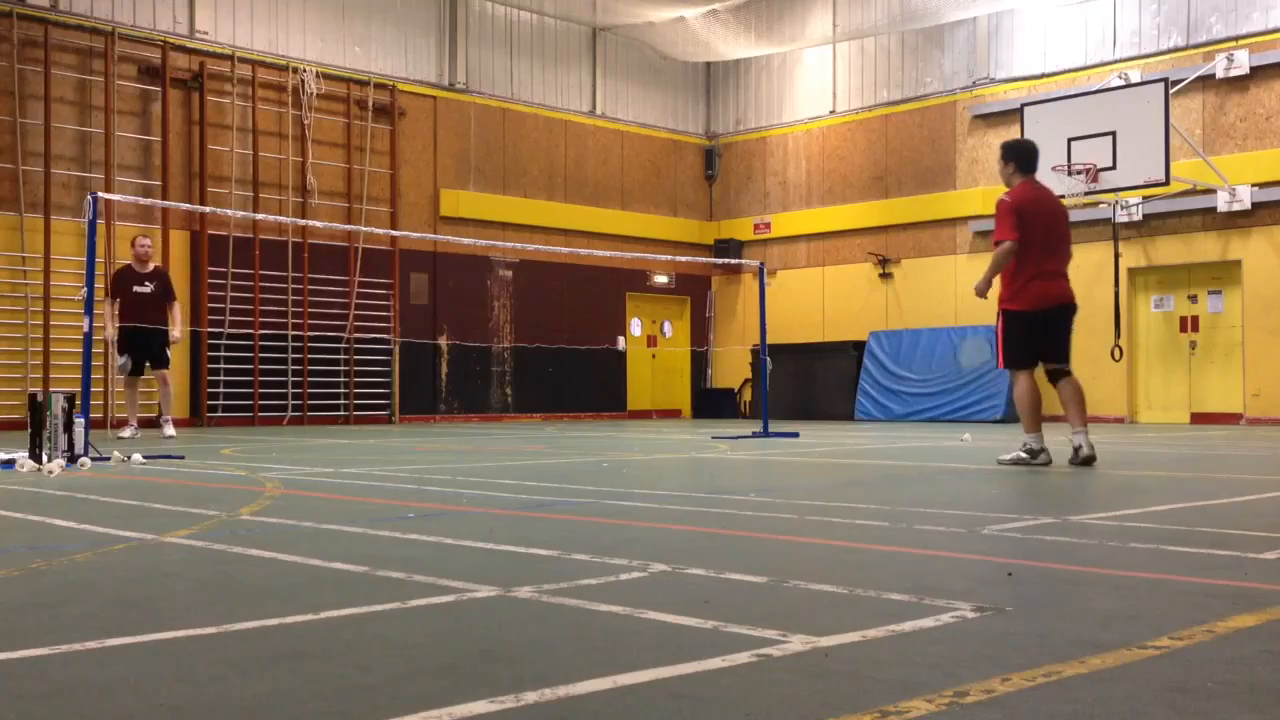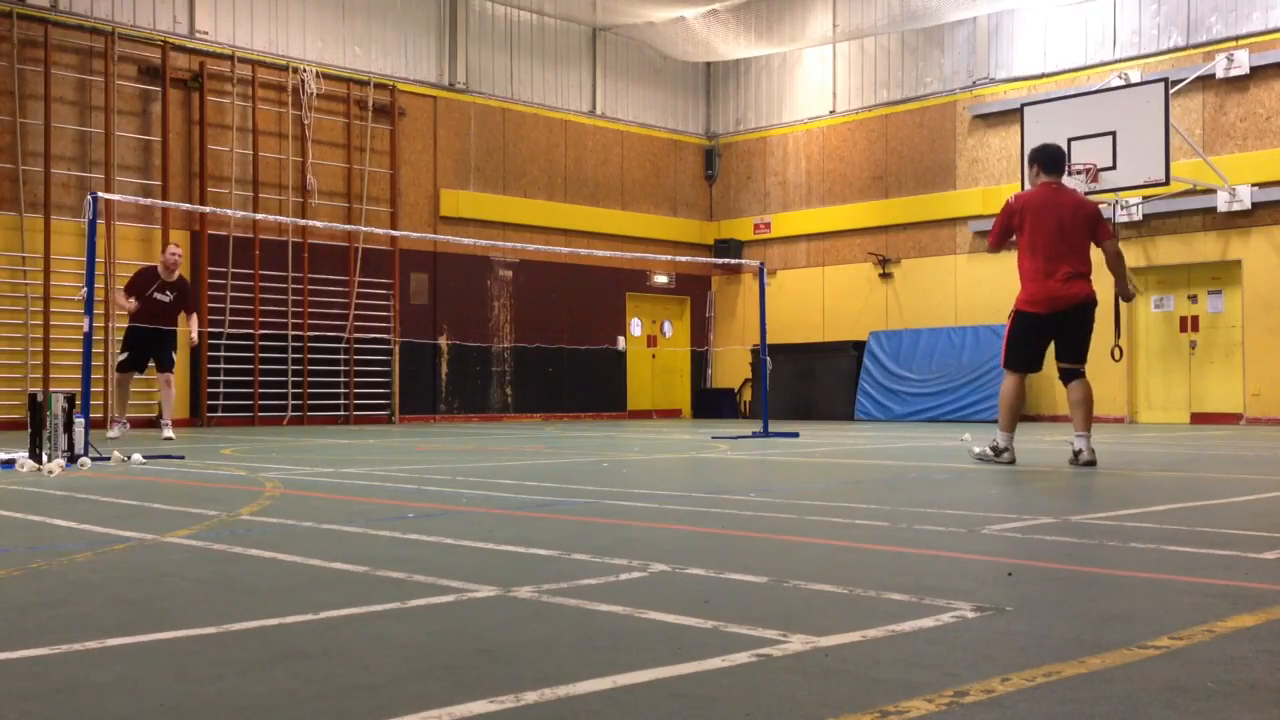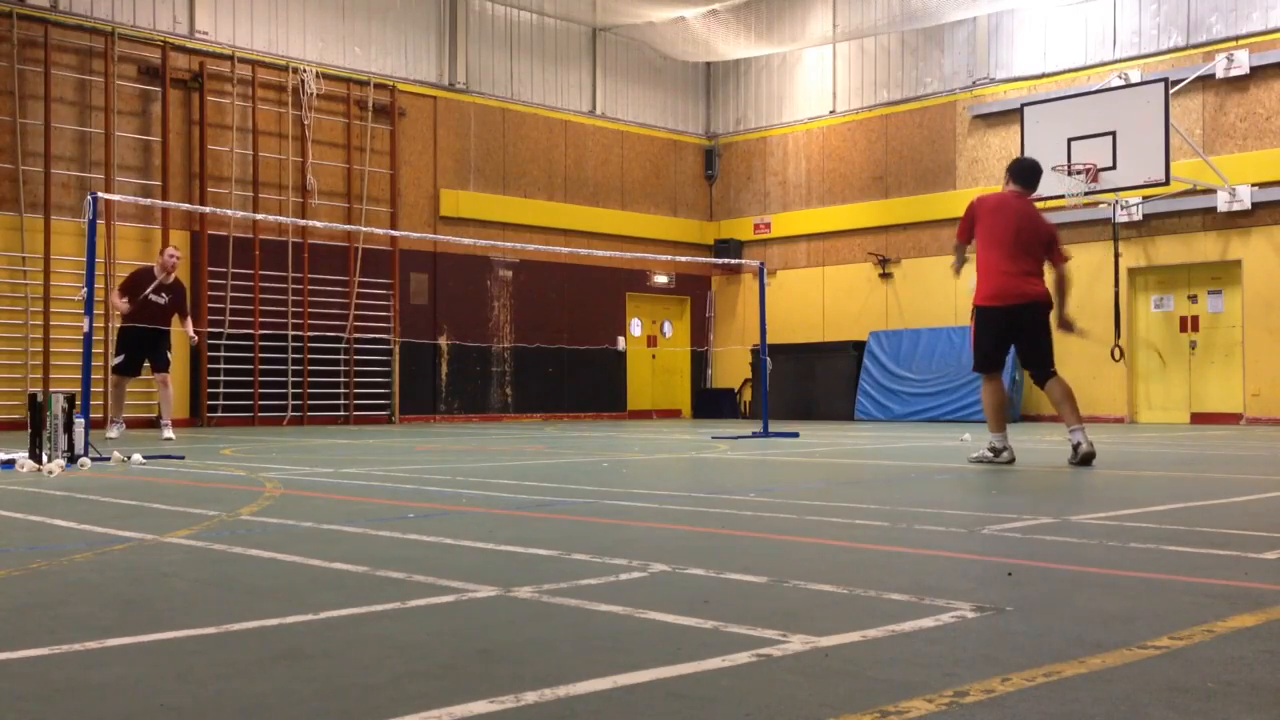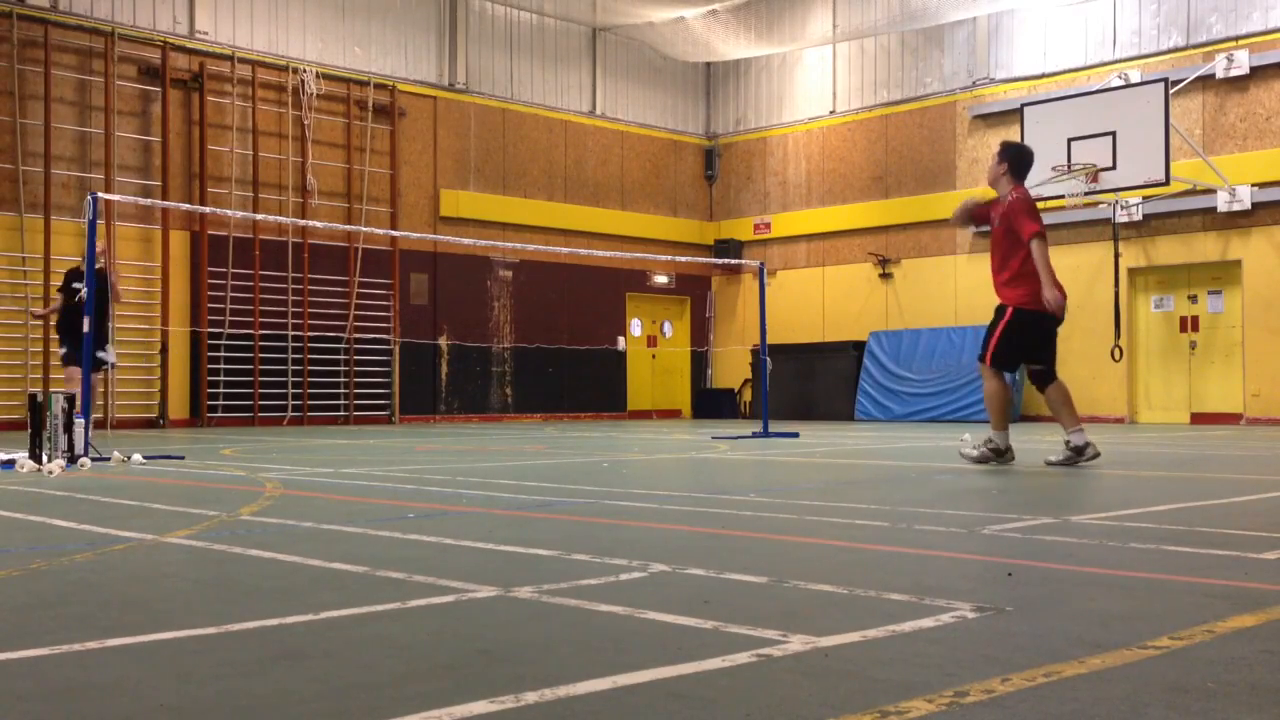
dt=0.7s
person 1, frame 1
left shoulder: (1010, 200)
right shoulder: (1055, 202)
left elbow: (1008, 246)
left wrist: (986, 279)
left hip: (1021, 300)
right hip: (1059, 297)
left knee: (1021, 371)
right knee: (1060, 371)
left ankle: (1034, 446)
right ankle: (1082, 442)
person 1, frame 2
left shoulder: (1019, 202)
right shoulder: (1086, 206)
left elbow: (993, 245)
right elbow: (1112, 251)
left wrist: (1015, 237)
right wrist: (1122, 286)
left hip: (1036, 302)
right hip: (1078, 300)
left knee: (1015, 371)
right knee: (1074, 373)
left ankle: (1003, 445)
right ankle: (1083, 446)
person 1, frame 3
left shoulder: (982, 203)
right shoulder: (1042, 222)
left elbow: (961, 242)
right elbow: (1061, 271)
left wrist: (959, 263)
right wrist: (1061, 311)
left hip: (994, 300)
right hip: (1034, 301)
left knee: (990, 373)
right knee: (1045, 373)
left ankle: (999, 446)
right ankle: (1080, 440)
person 1, frame 4
left shoulder: (1016, 201)
right shoulder: (1001, 204)
left elbow: (1036, 240)
right elbow: (959, 219)
left wrist: (1048, 286)
right wrist: (968, 207)
left hip: (1023, 302)
right hip: (1036, 302)
left knee: (990, 366)
right knee: (1042, 373)
left ankle: (998, 444)
right ankle: (1079, 442)
person 2, frame 1
left shoulder: (161, 275)
right shoulder: (121, 275)
left elbow: (173, 303)
right elbow: (109, 302)
left wrist: (177, 328)
right wrist: (109, 327)
left hip: (157, 332)
right hip: (130, 333)
left knee: (163, 375)
right knee: (130, 379)
left ankle: (167, 422)
right ankle: (132, 425)
person 2, frame 2
left shoulder: (183, 285)
right shoulder: (144, 274)
left elbow: (191, 313)
right elbow: (120, 295)
left wrist: (193, 333)
right wrist: (127, 305)
left hip: (165, 335)
right hip: (138, 331)
left knee: (167, 377)
right knee: (122, 376)
left ankle: (166, 425)
right ankle: (120, 420)
person 2, frame 3
left shoulder: (178, 288)
right shoulder: (140, 275)
left elbow: (184, 315)
right elbow: (116, 294)
left wrist: (190, 332)
right wrist: (120, 306)
left hip: (159, 337)
right hip: (131, 335)
left knee: (163, 378)
right knee: (118, 379)
left ankle: (166, 425)
right ankle: (116, 422)
person 2, frame 4
left shoulder: (105, 275)
right shoulder: (71, 273)
left elbow: (116, 299)
left wrist: (113, 279)
right wrist: (44, 312)
left hip: (96, 333)
right hip: (70, 332)
left knee: (91, 378)
right knee: (72, 373)
left ankle: (86, 417)
